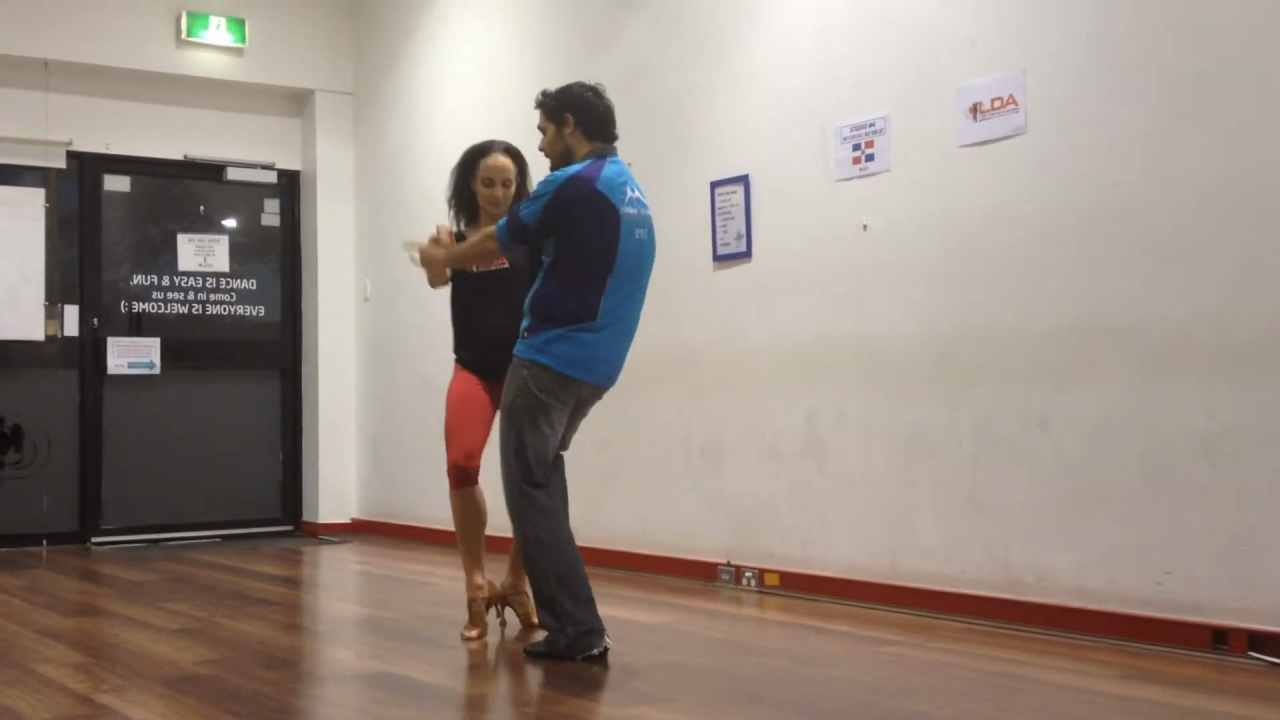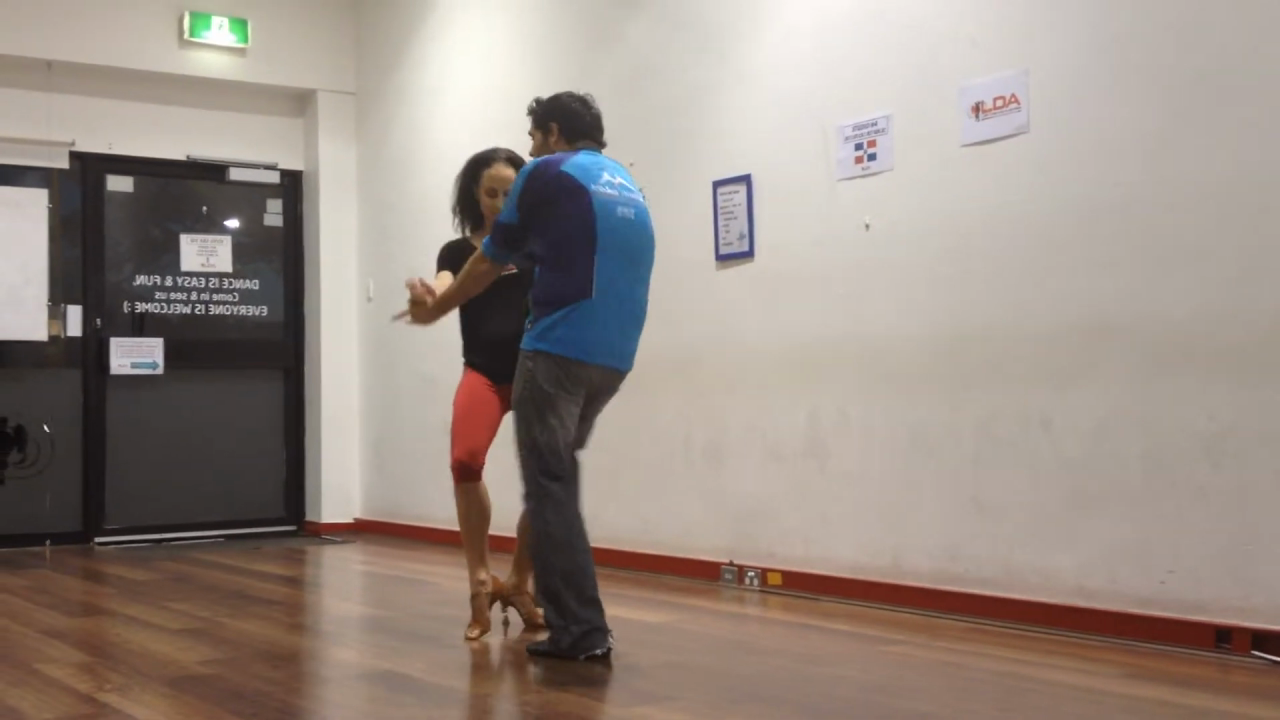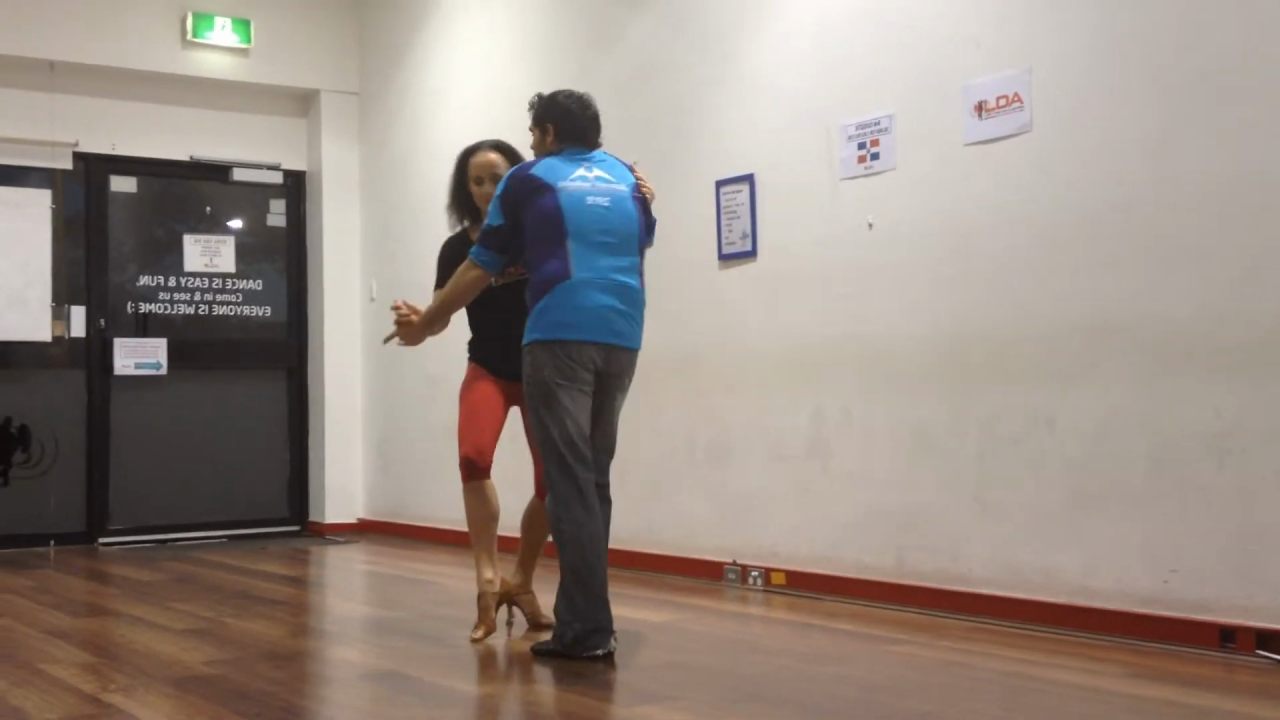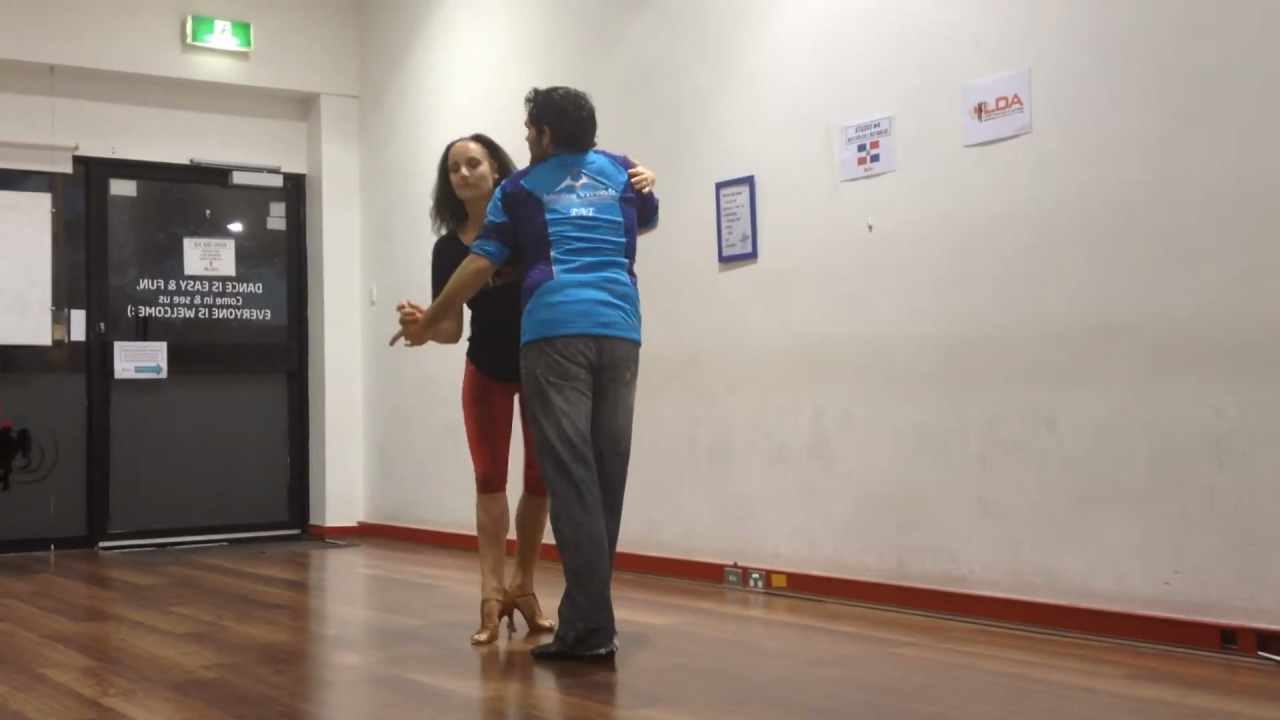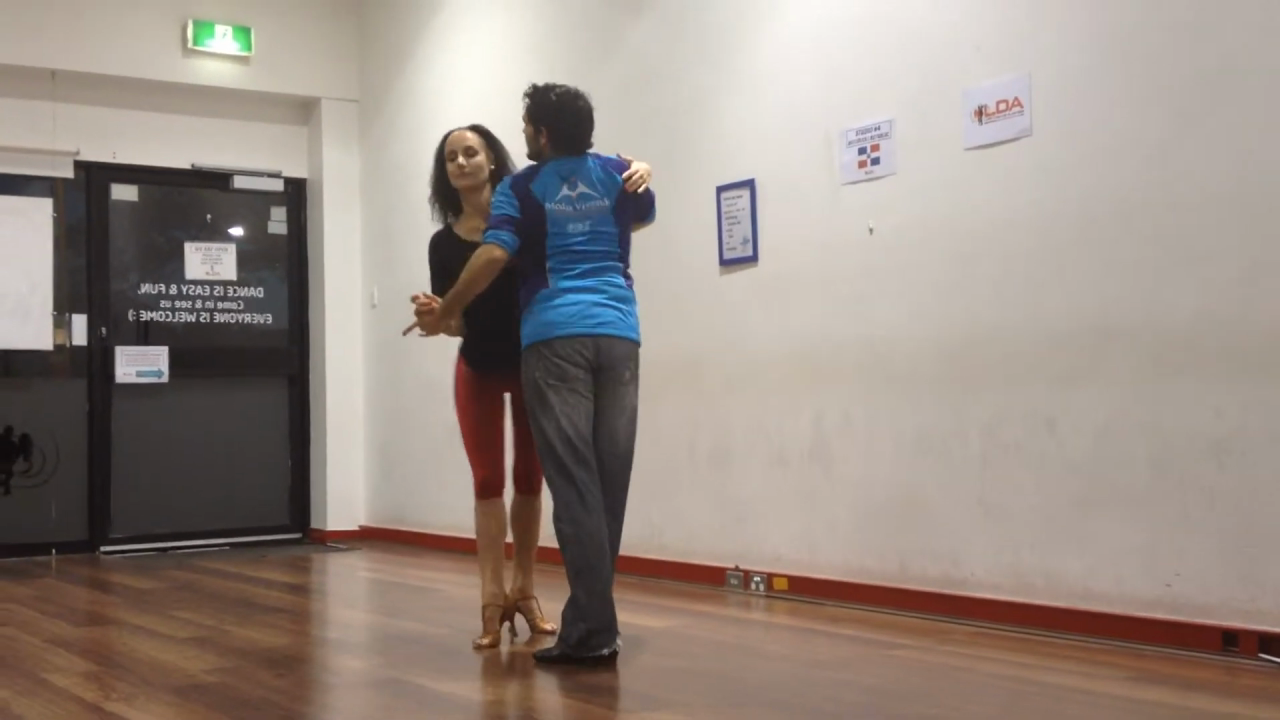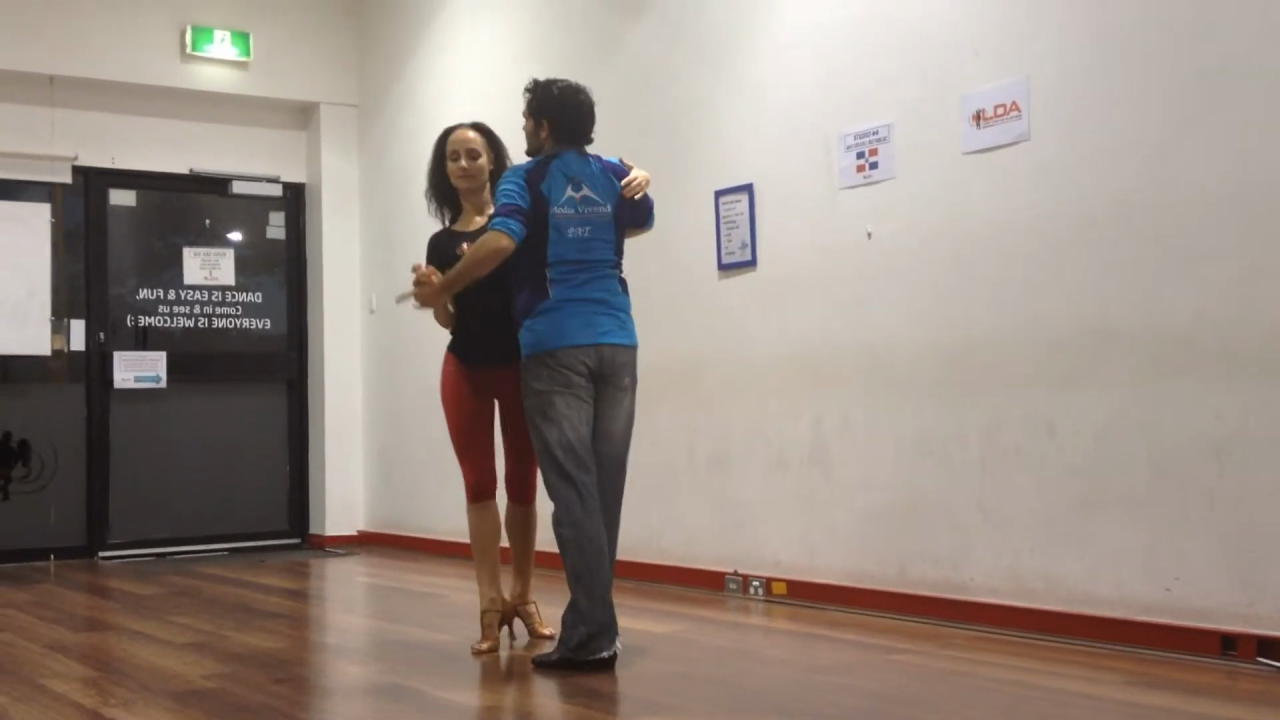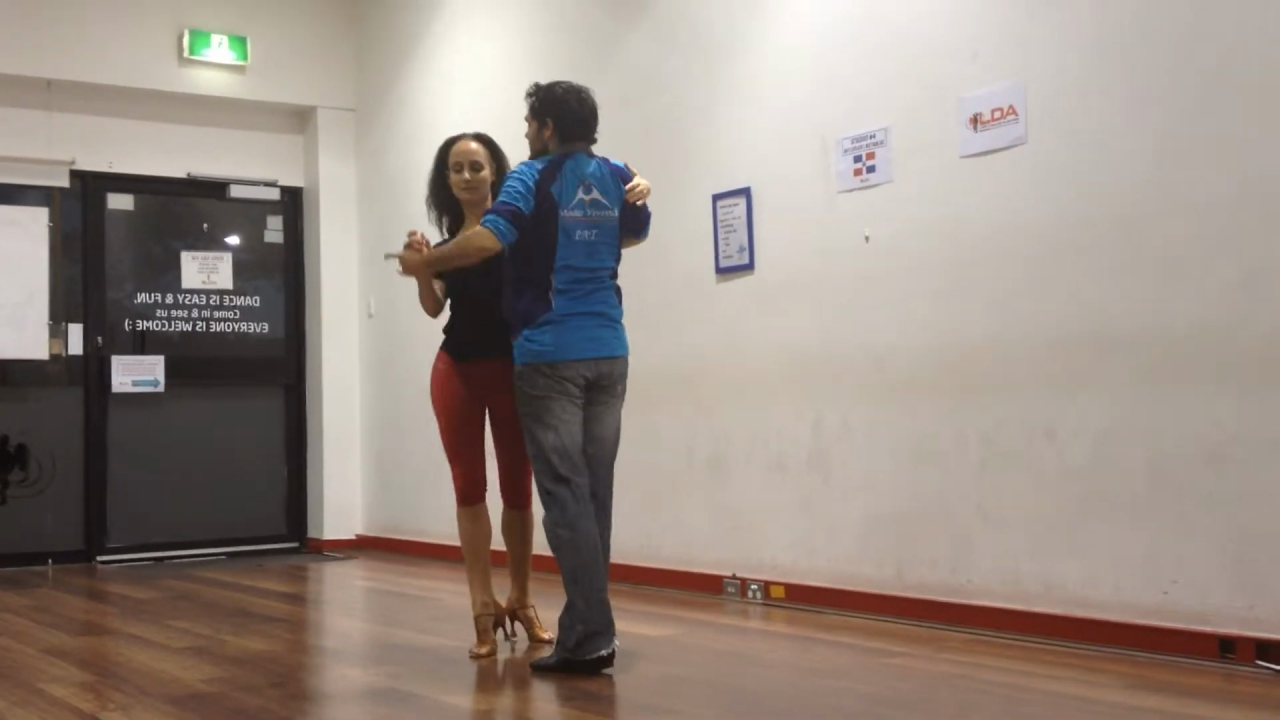
dt=0.2s
person 1, frame 1
left shoulder: (575, 183)
right shoulder: (630, 189)
left elbow: (501, 243)
left wrist: (444, 257)
left hip: (552, 358)
right hip: (598, 363)
left knee: (531, 491)
right knee: (543, 477)
left ankle: (577, 630)
right ankle: (570, 621)
person 1, frame 2
left shoulder: (547, 174)
right shoulder: (627, 185)
left elbow: (491, 260)
left wrist: (438, 306)
left hip: (562, 345)
right hip: (617, 350)
left knee: (550, 488)
right knee: (559, 475)
left ankle: (581, 629)
right ankle: (566, 606)
person 1, frame 3
left shoulder: (526, 179)
right shoulder: (626, 175)
left elbow: (479, 270)
left wrist: (424, 323)
left hip: (562, 332)
right hip: (624, 335)
left knee: (569, 482)
right knee: (593, 478)
left ankle: (587, 628)
right ankle: (586, 615)
person 1, frame 4
left shoulder: (518, 188)
right shoulder: (620, 170)
left elbow: (481, 264)
right elbow: (648, 220)
left wrist: (429, 322)
left hip: (555, 332)
right hip: (620, 332)
left knee: (572, 483)
right knee: (607, 480)
left ankle: (589, 629)
right ankle: (591, 620)
person 1, frame 5
left shoulder: (520, 187)
right shoulder: (616, 172)
left elbow: (494, 254)
right elbow: (643, 215)
left wrist: (443, 312)
left hip: (554, 336)
right hip: (619, 334)
left knee: (575, 487)
right knee: (608, 484)
left ankle: (592, 632)
right ankle: (593, 622)
person 1, frame 6
left shoulder: (525, 178)
right shoulder: (615, 176)
left elbow: (500, 242)
right elbow: (641, 223)
left wrist: (441, 288)
left hip: (553, 345)
right hip: (616, 342)
left knee: (574, 492)
right knee: (603, 489)
left ankle: (592, 634)
right ankle: (593, 628)
person 1, frame 7
left shoulder: (534, 177)
right shoulder: (618, 178)
left elbow: (490, 238)
left wrist: (427, 262)
left hip: (548, 355)
right hip: (609, 352)
left knee: (565, 494)
right knee: (594, 492)
left ankle: (589, 633)
right ankle: (592, 627)
person 2, frame 1
right shoulder: (455, 243)
right elbow: (436, 276)
right hip: (474, 370)
right knee: (461, 464)
left ankle: (514, 586)
right ankle: (476, 585)
person 2, frame 2
right shoulder: (458, 252)
right elbow: (442, 292)
right hip: (483, 373)
right knee: (465, 460)
left ankle: (517, 584)
right ankle: (480, 582)
person 2, frame 3
right shoulder: (457, 247)
right elbow: (440, 315)
left wrist: (636, 196)
right hip: (489, 370)
left knee: (552, 481)
right knee: (474, 459)
left ankle: (521, 584)
right ankle: (488, 582)
person 2, frame 4
right shoulder: (447, 249)
right elbow: (450, 330)
left wrist: (638, 177)
right hip: (486, 371)
left knee: (540, 480)
right knee: (489, 477)
left ankle: (524, 589)
right ankle: (493, 596)
person 2, frame 5
right shoulder: (443, 243)
right elbow: (457, 324)
left wrist: (635, 170)
right hip: (478, 369)
left knee: (529, 479)
right knee: (488, 481)
left ankle: (524, 593)
right ankle: (493, 599)
person 2, frame 6
right shoulder: (442, 242)
right elbow: (449, 319)
left wrist: (634, 178)
left hip: (523, 365)
right hip: (465, 369)
left knee: (522, 485)
right knee: (479, 484)
left ankle: (523, 598)
right ankle: (491, 605)
person 2, frame 7
right shoulder: (447, 247)
right elbow: (433, 304)
left wrist: (633, 192)
right wrist: (419, 270)
left hip: (514, 368)
right hip: (457, 369)
left knee: (518, 488)
right knee: (469, 487)
left ankle: (521, 601)
right ankle: (484, 608)
